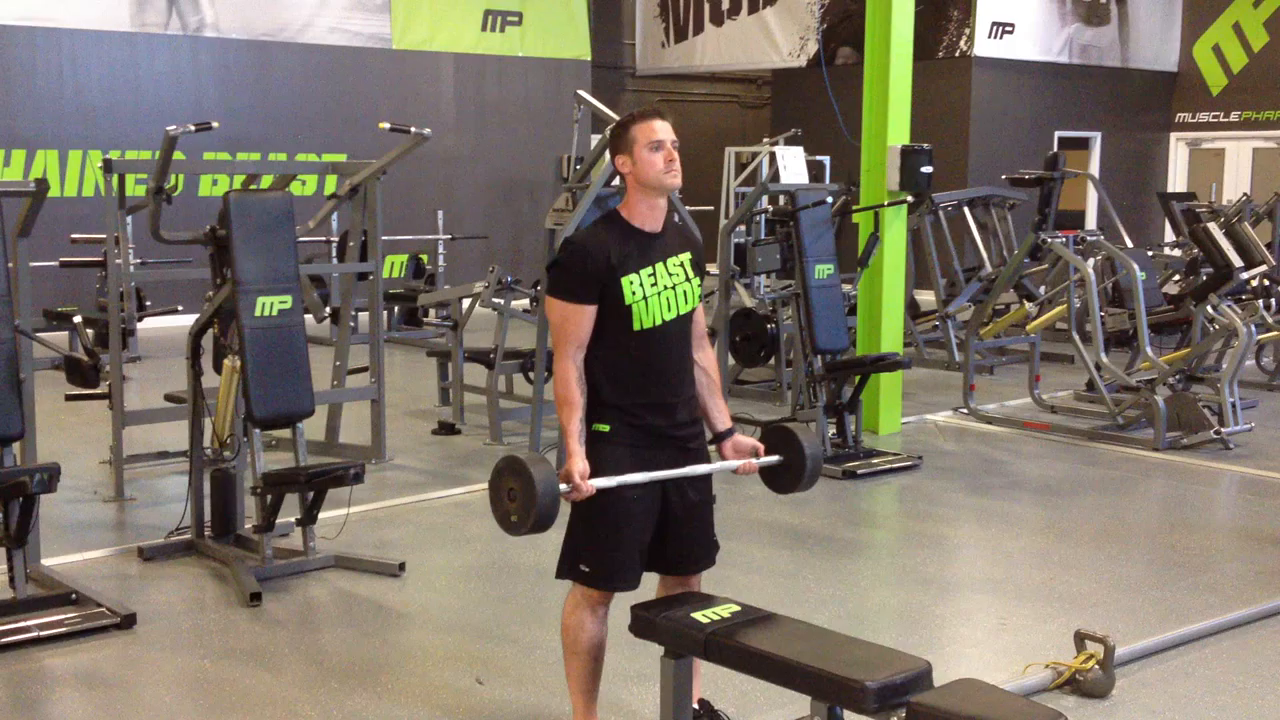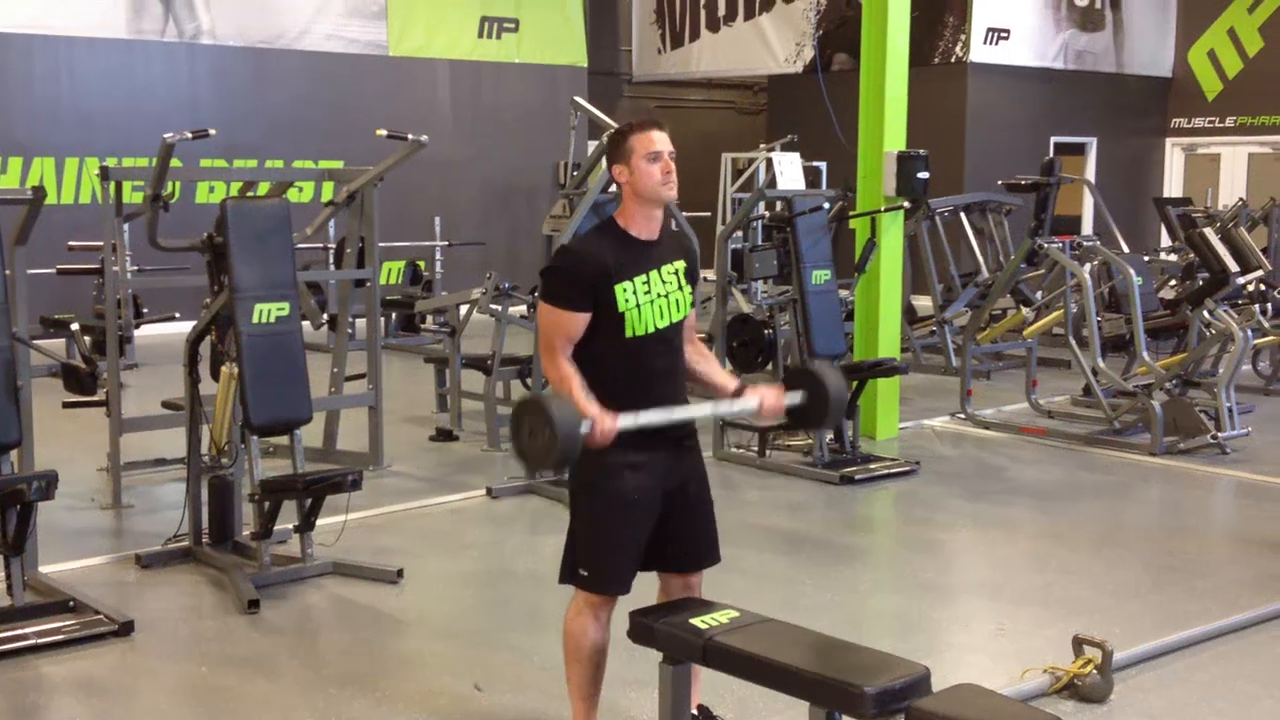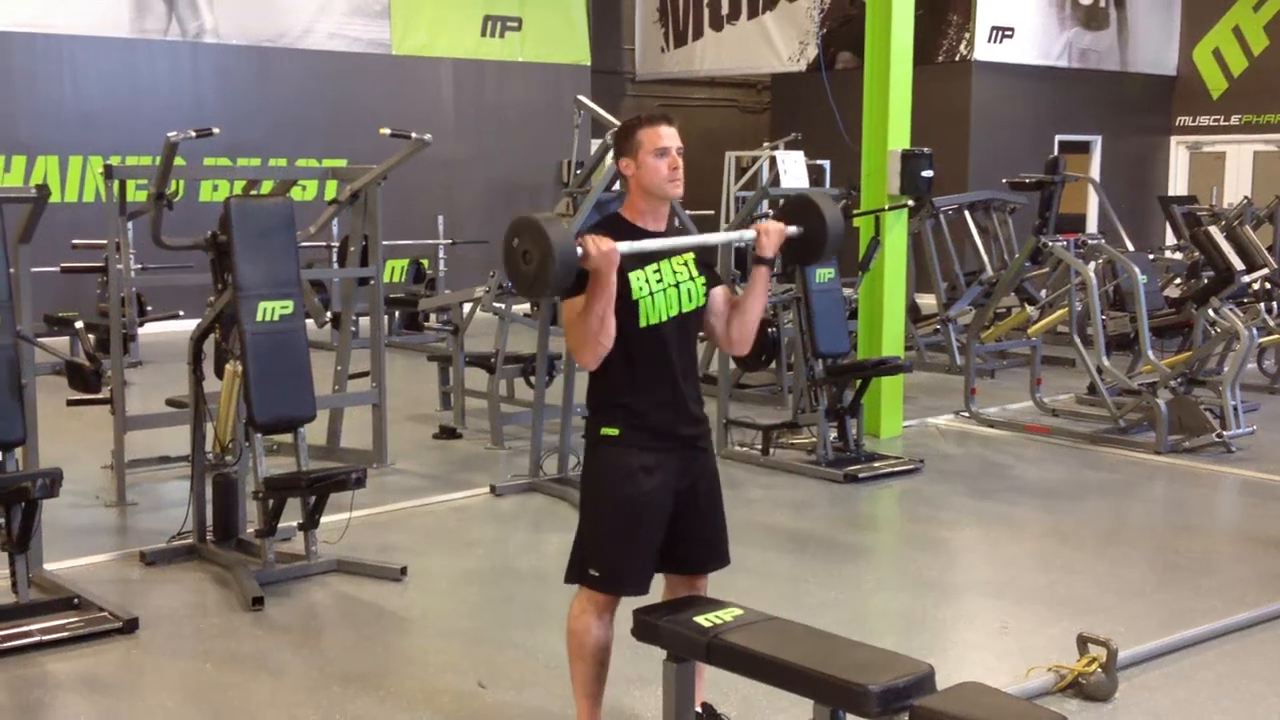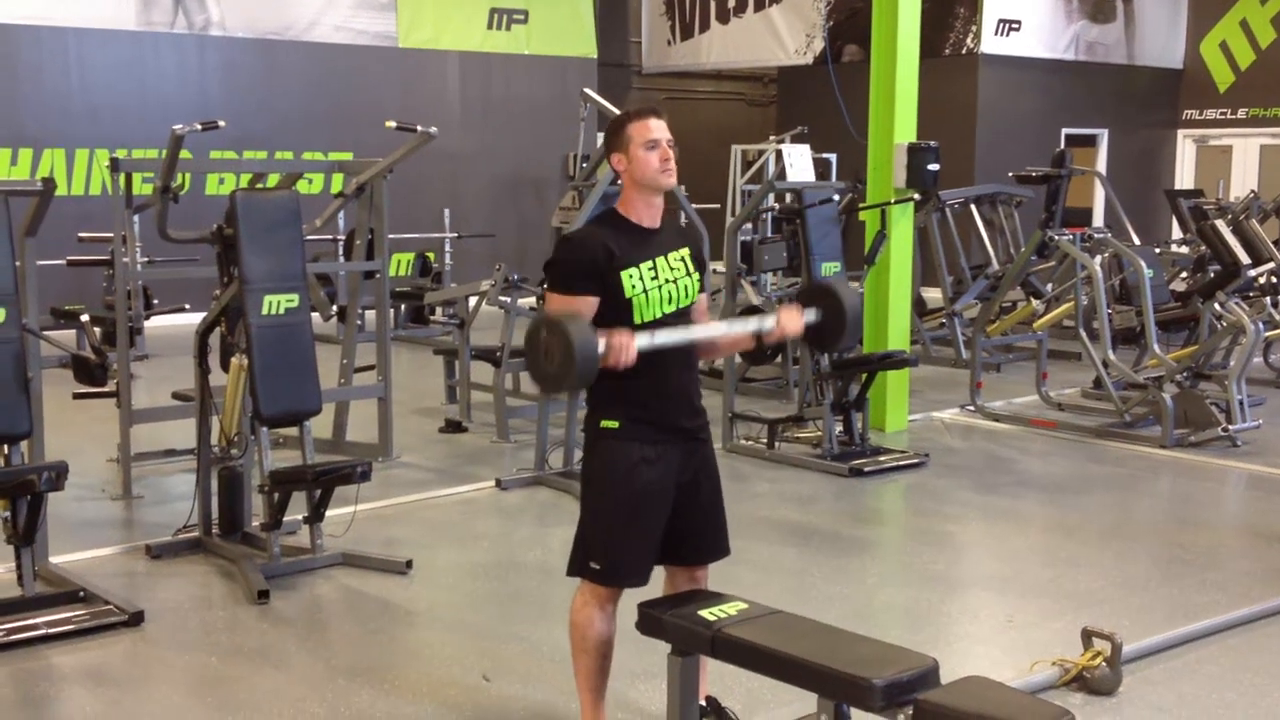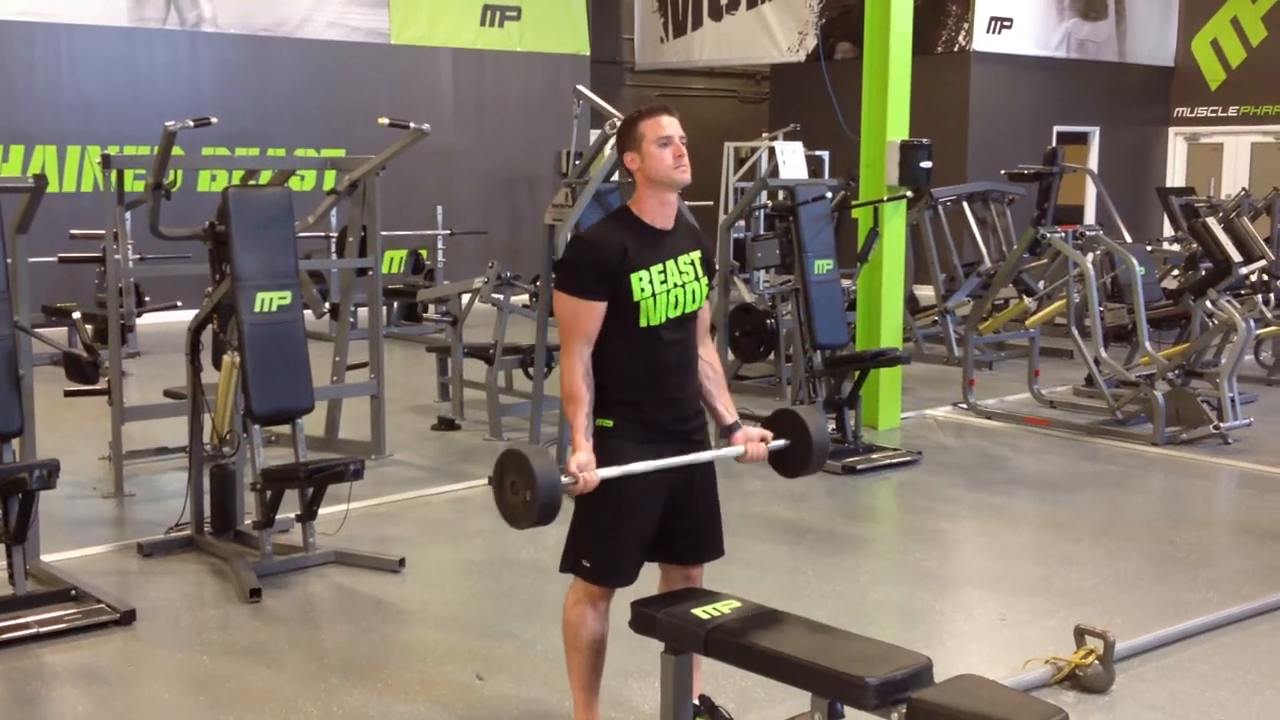
dt=0.5s
person 1, frame 1
left shoulder: (687, 242)
right shoulder: (590, 251)
right elbow: (568, 359)
left wrist: (724, 430)
right wrist: (574, 450)
left hip: (682, 441)
right hip: (617, 445)
left knee: (685, 576)
right knee: (595, 586)
person 1, frame 2
left shoulder: (681, 249)
right shoulder: (585, 258)
right elbow: (555, 354)
left wrist: (739, 389)
right wrist: (590, 411)
left hip: (676, 439)
right hip: (615, 448)
left knee: (686, 577)
right knee: (597, 591)
person 1, frame 3
left shoulder: (693, 245)
right shoulder: (593, 246)
left elbow: (736, 340)
right elbow: (589, 354)
left wrist: (762, 264)
right wrist: (604, 275)
left hip: (690, 439)
right hip: (624, 446)
left knee: (692, 578)
right knee: (602, 590)
person 1, frame 4
left shoulder: (685, 241)
right shoulder: (588, 248)
left wrist: (762, 331)
right wrist: (604, 348)
left hip: (689, 431)
right hip: (623, 440)
left knee: (692, 568)
right knee: (603, 583)
person 1, frame 5
left shoulder: (695, 242)
right shoulder: (599, 247)
right elbow: (576, 353)
left wrist: (731, 423)
right wrist: (581, 444)
left hip: (687, 435)
right hip: (622, 442)
left knee: (687, 569)
right knee: (597, 581)
